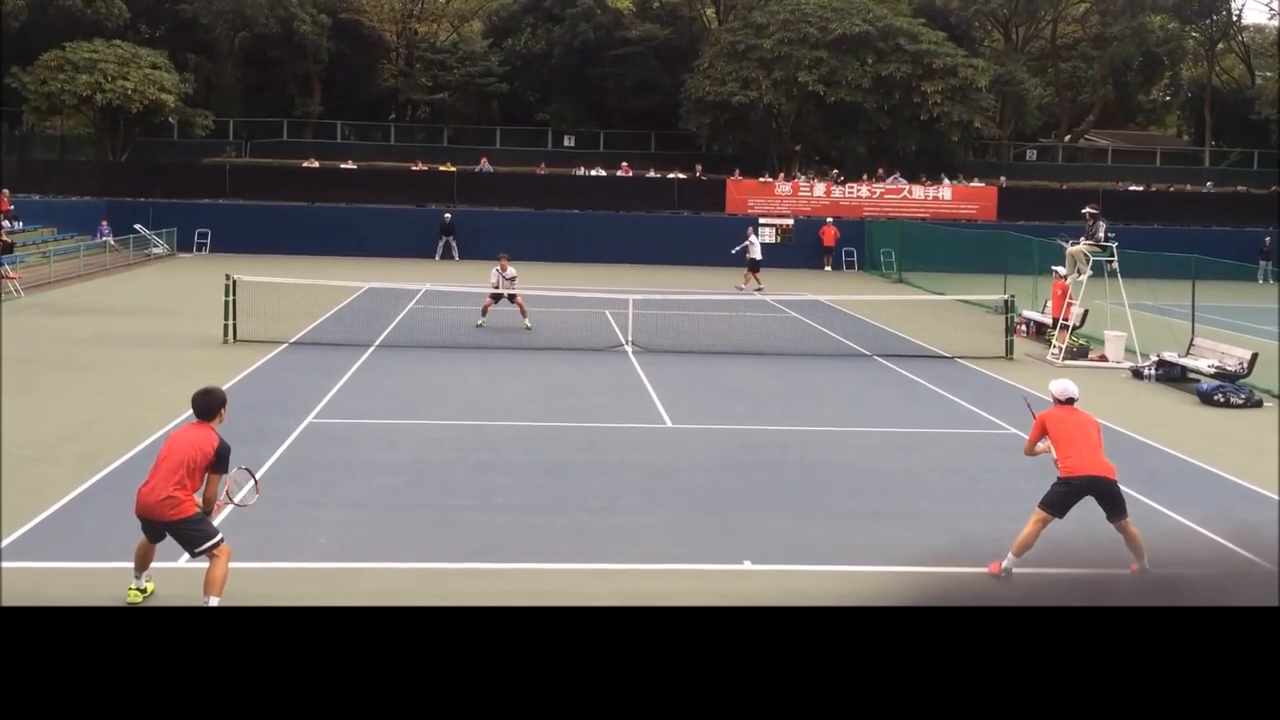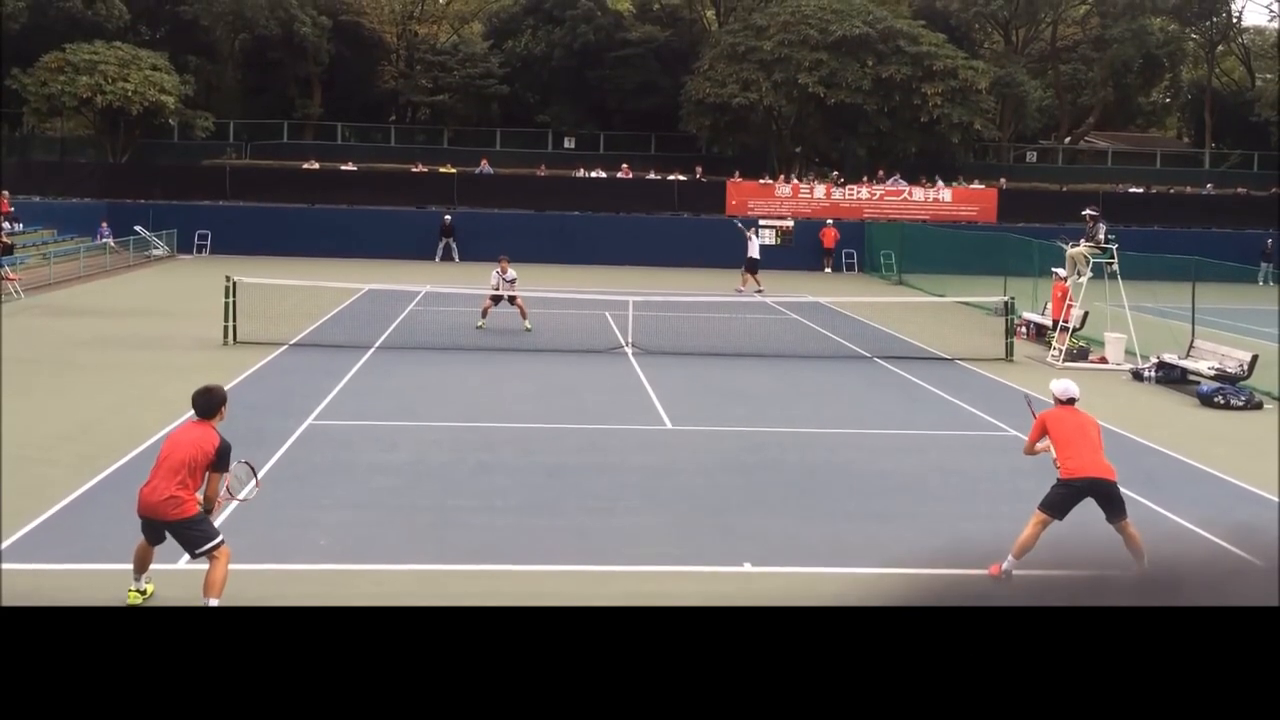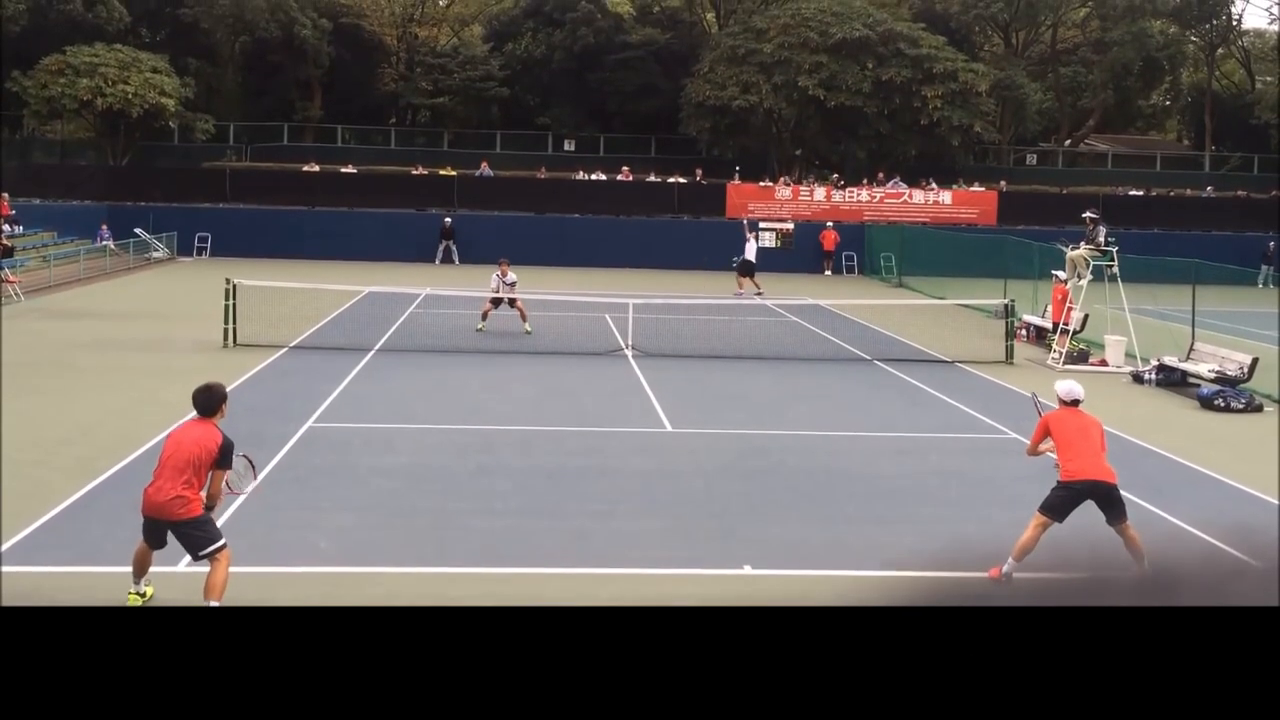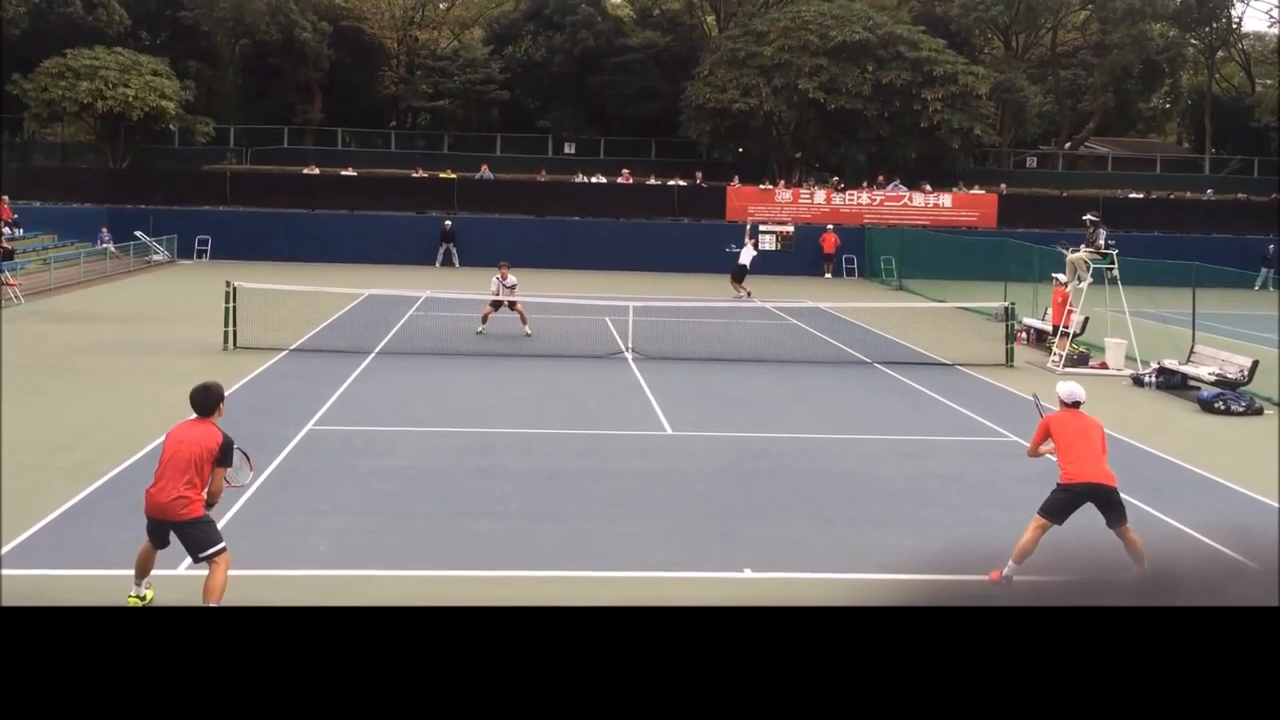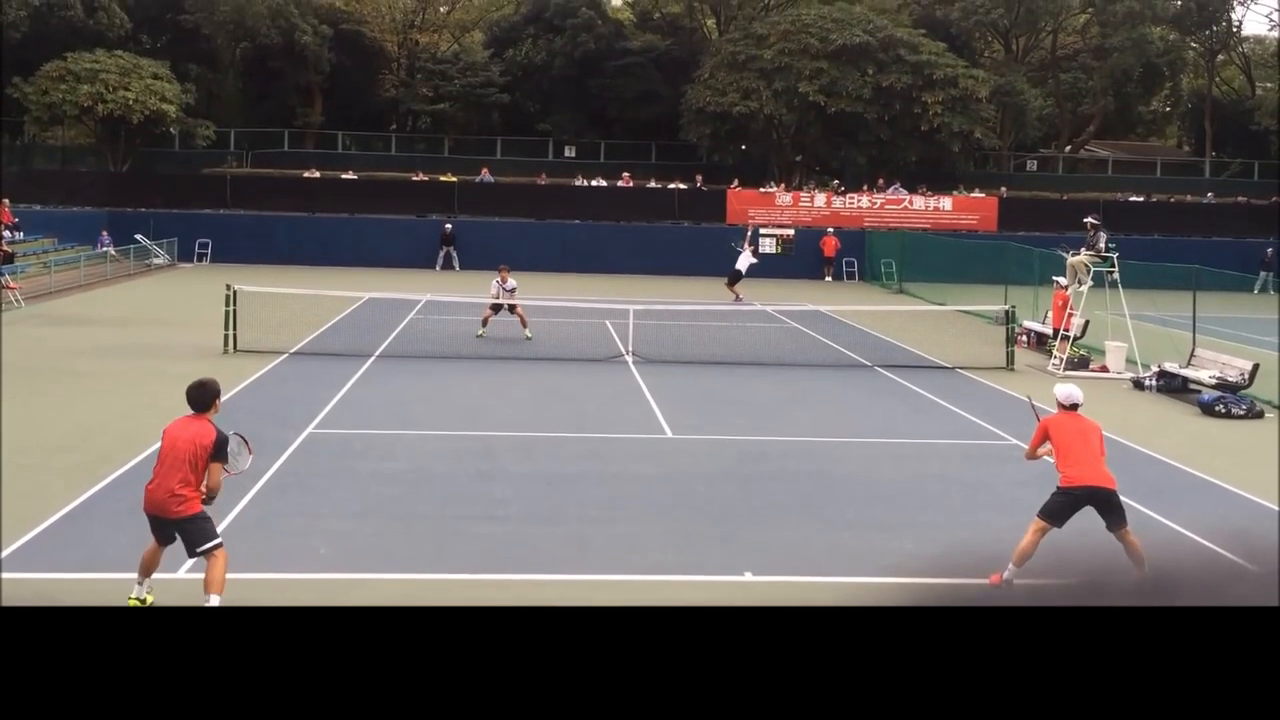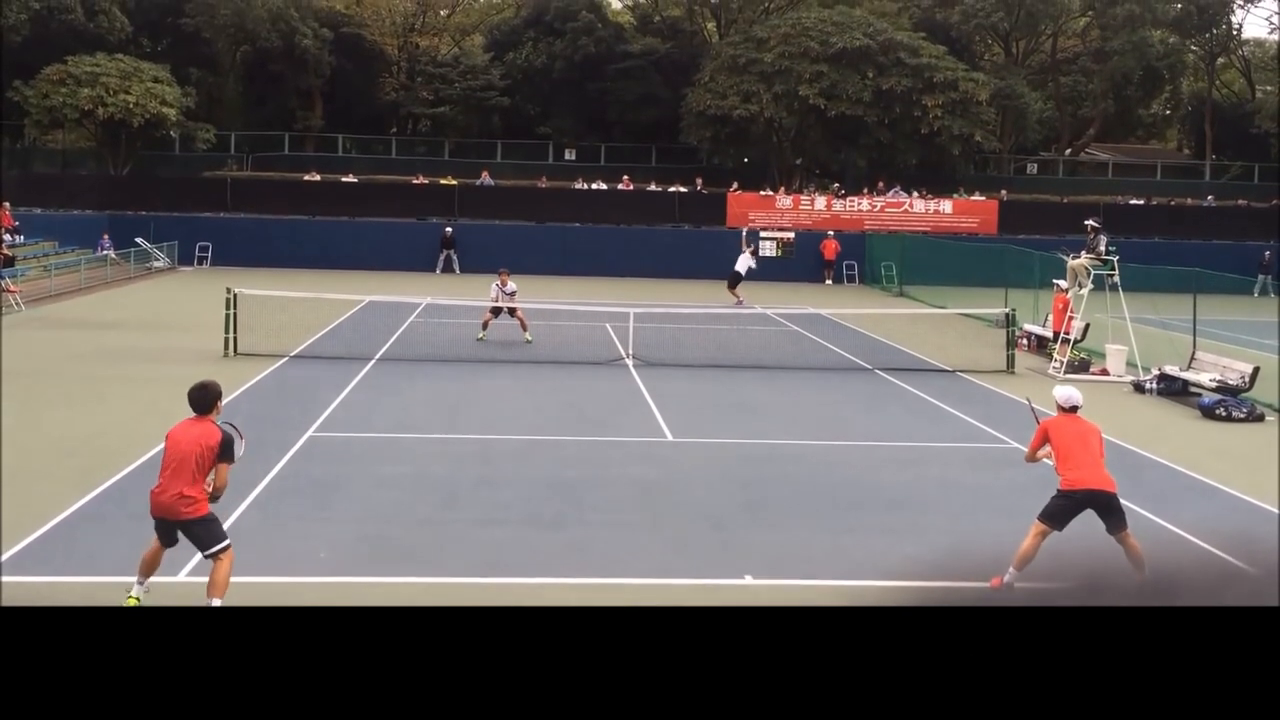
dt=0.2s
person 1, frame 1
left shoulder: (177, 433)
right shoulder: (220, 446)
right elbow: (210, 495)
left wrist: (195, 502)
right wrist: (207, 512)
left hip: (144, 502)
right hip: (174, 508)
left knee: (151, 538)
right knee: (220, 553)
left ankle: (137, 587)
right ankle: (210, 604)
person 1, frame 2
left shoulder: (177, 431)
right shoulder: (220, 444)
right elbow: (211, 493)
right wrist: (208, 510)
left hip: (147, 501)
right hip: (177, 508)
left knee: (149, 541)
right knee: (220, 555)
left ankle: (137, 589)
right ankle: (210, 604)
person 1, frame 3
left shoulder: (177, 431)
right shoulder: (223, 442)
right elbow: (214, 492)
right wrist: (209, 507)
left hip: (152, 501)
right hip: (183, 508)
left knee: (148, 545)
right knee: (221, 558)
left ankle: (137, 591)
right ankle: (211, 604)
person 1, frame 4
left shoulder: (175, 430)
right shoulder: (223, 441)
right elbow: (215, 489)
right wrist: (209, 503)
left hip: (155, 502)
right hip: (186, 509)
left knee: (153, 545)
right knee: (220, 561)
left ankle: (137, 594)
person 1, frame 5
left shoulder: (172, 427)
right shoulder: (217, 436)
right elbow: (214, 484)
right wrist: (208, 497)
left hip: (153, 499)
right hip: (183, 506)
left knee: (160, 542)
right knee: (218, 554)
left ankle: (138, 596)
right ankle: (211, 603)
person 1, frame 6
left shoulder: (175, 430)
right shoulder: (223, 437)
right elbow: (220, 484)
right wrist: (213, 496)
left hip: (160, 501)
right hip: (192, 507)
left knee: (161, 543)
right knee: (224, 557)
left ankle: (135, 595)
right ankle: (213, 604)
person 2, frame 1
left shoulder: (1046, 416)
right shoulder: (1091, 420)
left elbow: (1028, 450)
left wrist: (1045, 448)
left hip: (1074, 476)
right hip: (1105, 475)
left knee: (1038, 520)
right knee: (1124, 525)
left ankle: (1005, 567)
right ankle: (1143, 566)
person 2, frame 2
left shoulder: (1047, 416)
right shoulder: (1091, 420)
left elbow: (1028, 450)
left wrist: (1044, 447)
left hip: (1074, 478)
right hip: (1105, 476)
left knee: (1038, 522)
right knee: (1124, 526)
left ankle: (1005, 569)
right ankle: (1143, 567)
person 2, frame 3
left shoulder: (1050, 418)
right shoulder: (1095, 422)
left elbow: (1031, 451)
left hip: (1074, 480)
right hip: (1105, 480)
left knee: (1038, 525)
right knee: (1124, 528)
left ankle: (1005, 571)
right ankle: (1144, 570)
person 2, frame 4
left shoulder: (1051, 419)
right shoulder: (1096, 424)
left elbow: (1031, 452)
left hip: (1073, 483)
right hip: (1105, 482)
left knee: (1037, 527)
right knee: (1124, 531)
left ankle: (1006, 574)
right ankle: (1144, 573)
person 2, frame 5
left shoulder: (1049, 422)
right shoulder: (1094, 426)
left elbow: (1029, 455)
left hip: (1073, 486)
right hip: (1105, 485)
left knee: (1037, 530)
right knee: (1124, 534)
left ankle: (1006, 577)
right ankle: (1145, 576)
person 2, frame 6
left shoulder: (1049, 425)
right shoulder: (1094, 429)
left elbow: (1029, 457)
left wrist: (1046, 453)
left hip: (1074, 489)
right hip: (1105, 488)
left knee: (1037, 532)
right knee: (1124, 537)
left ankle: (1007, 580)
right ankle: (1144, 579)
